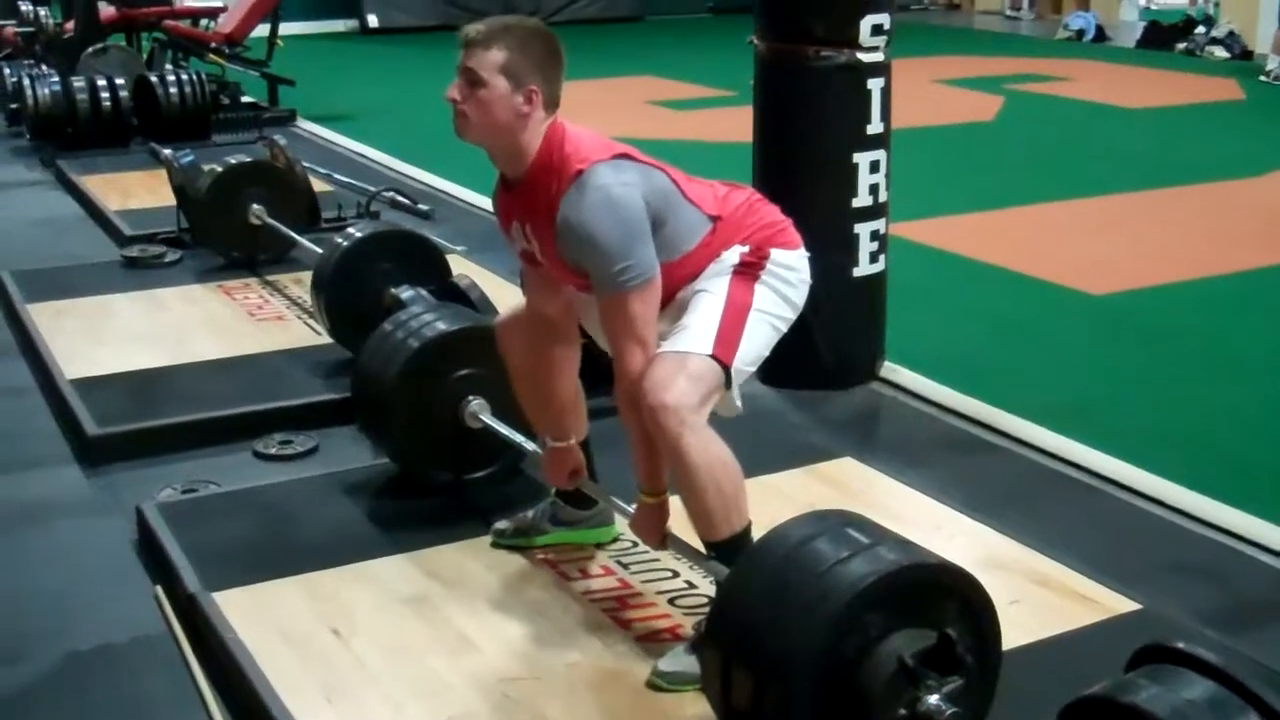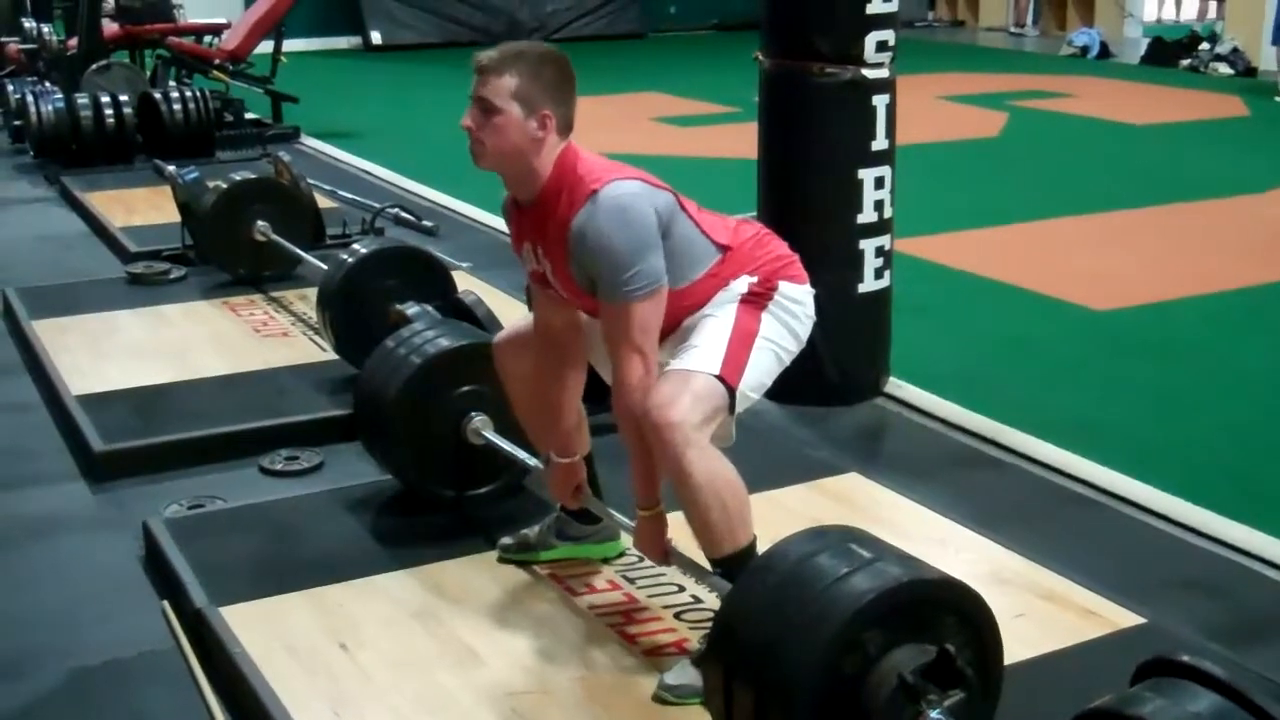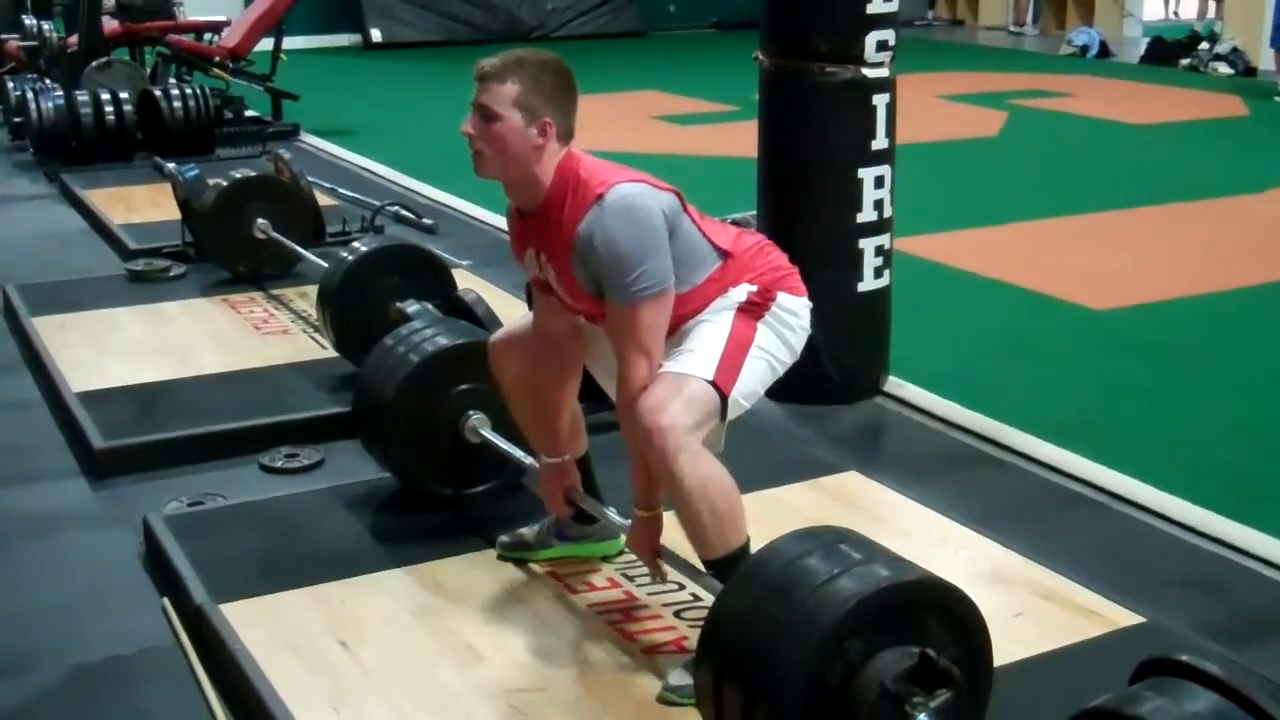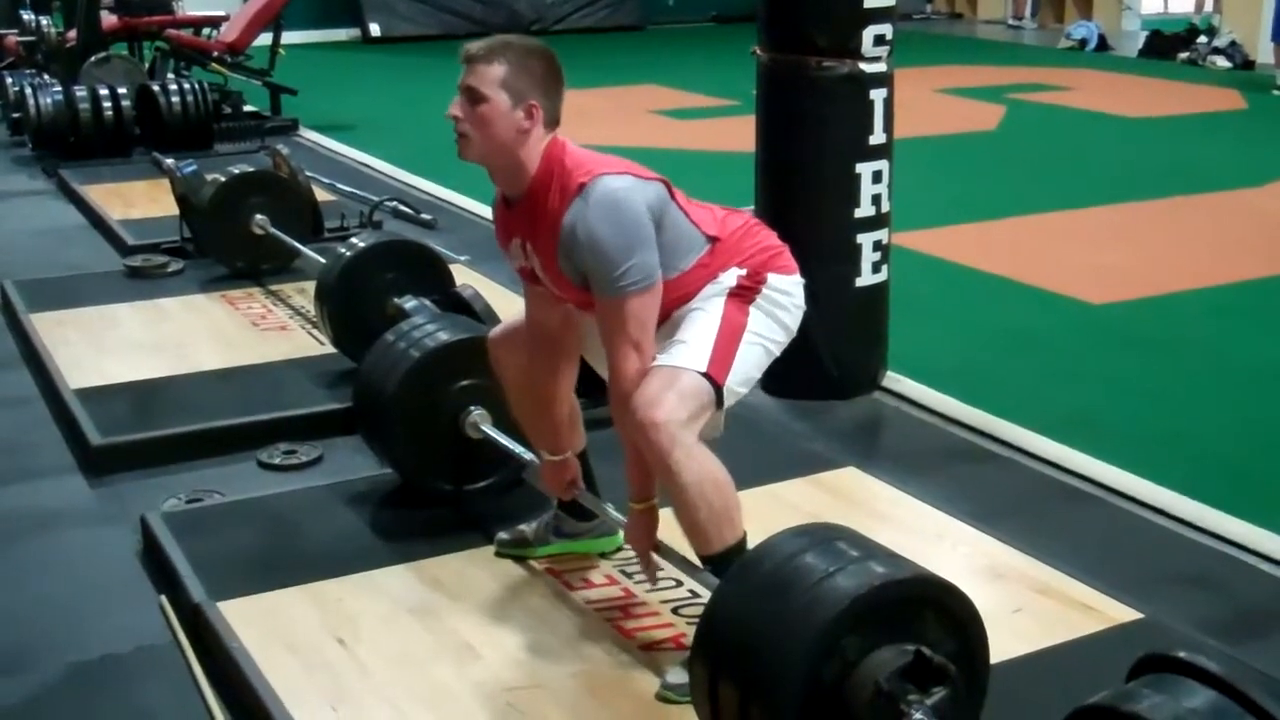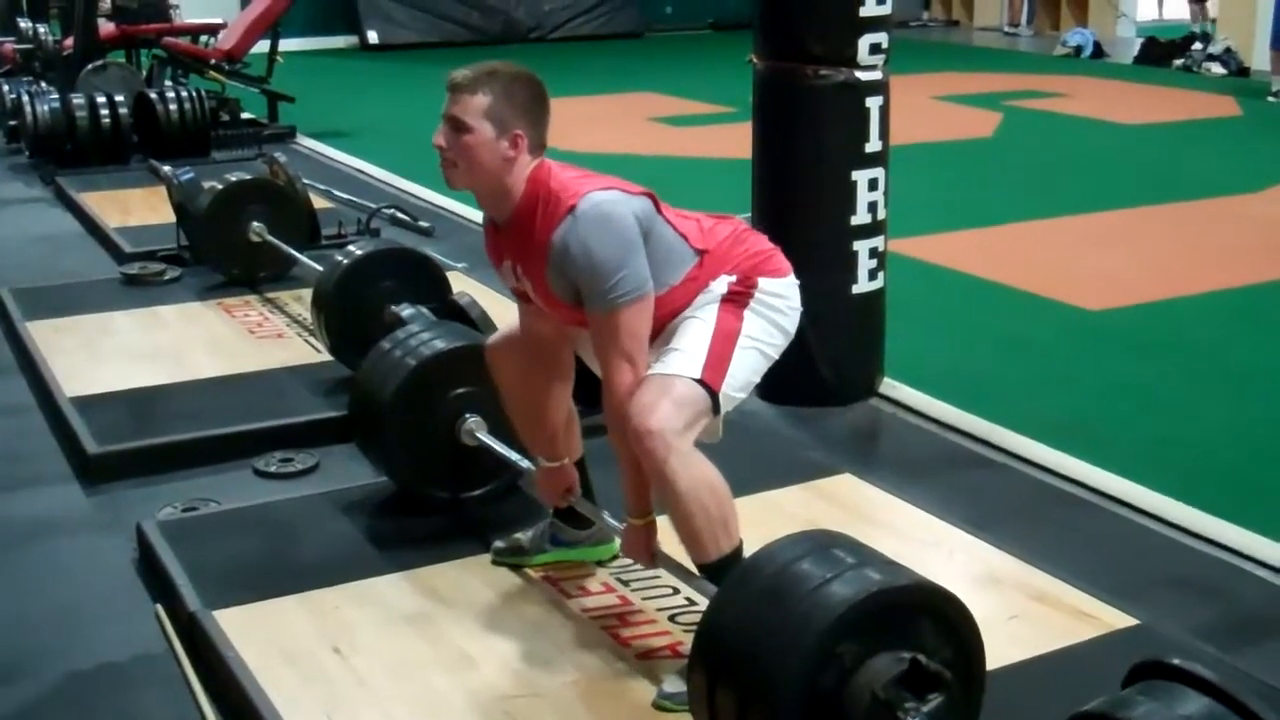
dt=1s
person 1, frame 1
left shoulder: (595, 195)
right shoulder: (516, 185)
left elbow: (634, 360)
right elbow: (552, 316)
left wrist: (651, 496)
right wrist: (560, 442)
left hip: (753, 258)
right hip: (672, 267)
left knee: (669, 398)
right knee: (517, 331)
right ankle: (578, 505)
person 1, frame 2
left shoulder: (607, 210)
right shoulder: (525, 204)
left elbow: (634, 372)
right elbow: (559, 333)
left wrist: (648, 510)
right wrist: (564, 456)
left hip: (756, 291)
right hip: (677, 301)
left knee: (672, 418)
right knee: (516, 349)
right ankle: (583, 523)
person 1, frame 3
left shoulder: (615, 213)
right shoulder: (527, 210)
left elbow: (638, 375)
right elbow: (556, 337)
left wrist: (646, 511)
right wrist: (555, 457)
left hip: (754, 300)
right hip: (663, 309)
left knee: (664, 422)
right knee: (511, 351)
right ankle: (583, 522)
person 1, frame 4
left shoulder: (599, 204)
right shoulder: (513, 201)
left elbow: (629, 367)
right elbow: (550, 330)
left wrist: (641, 505)
right wrist: (557, 454)
left hip: (746, 283)
right hip: (666, 292)
left knee: (659, 418)
right knee: (509, 347)
right ankle: (580, 518)
person 1, frame 5
left shoulder: (588, 222)
right shoulder: (504, 221)
left elbow: (624, 377)
right elbow: (546, 345)
left wrist: (639, 515)
right wrist: (553, 461)
left hip: (743, 290)
right hip: (667, 296)
left knee: (654, 424)
right knee: (507, 353)
right ankle: (577, 525)
